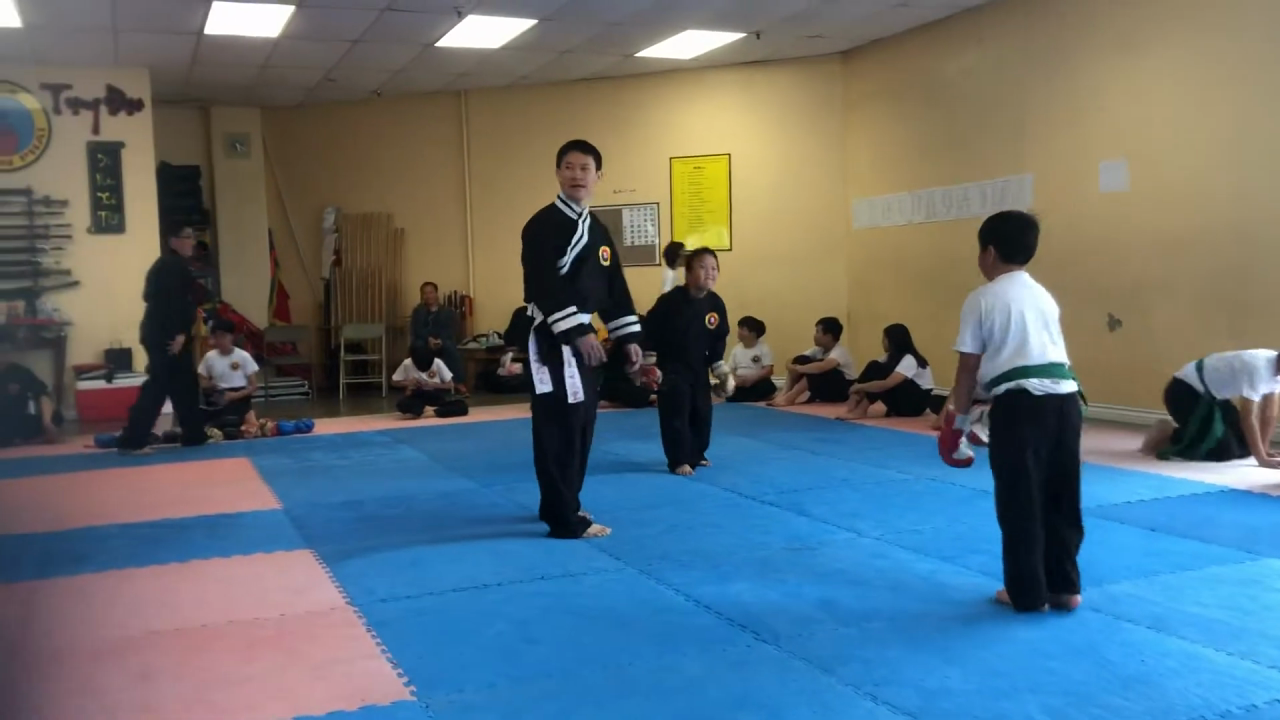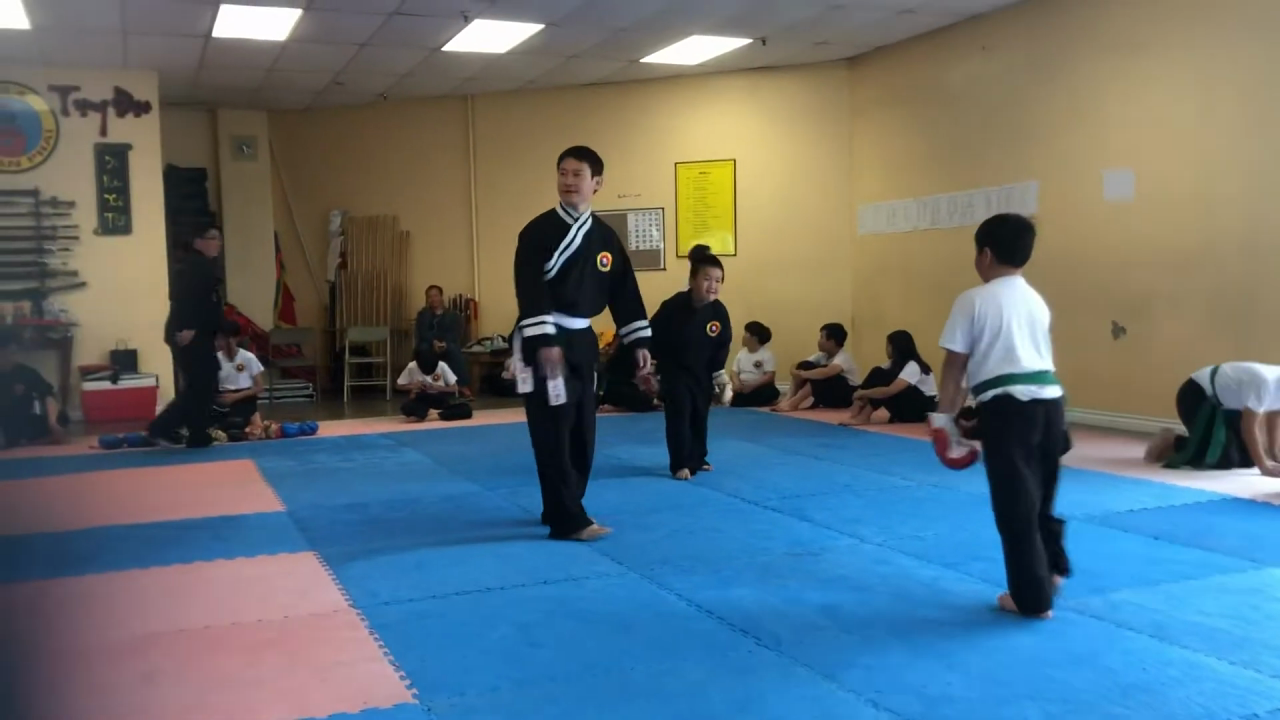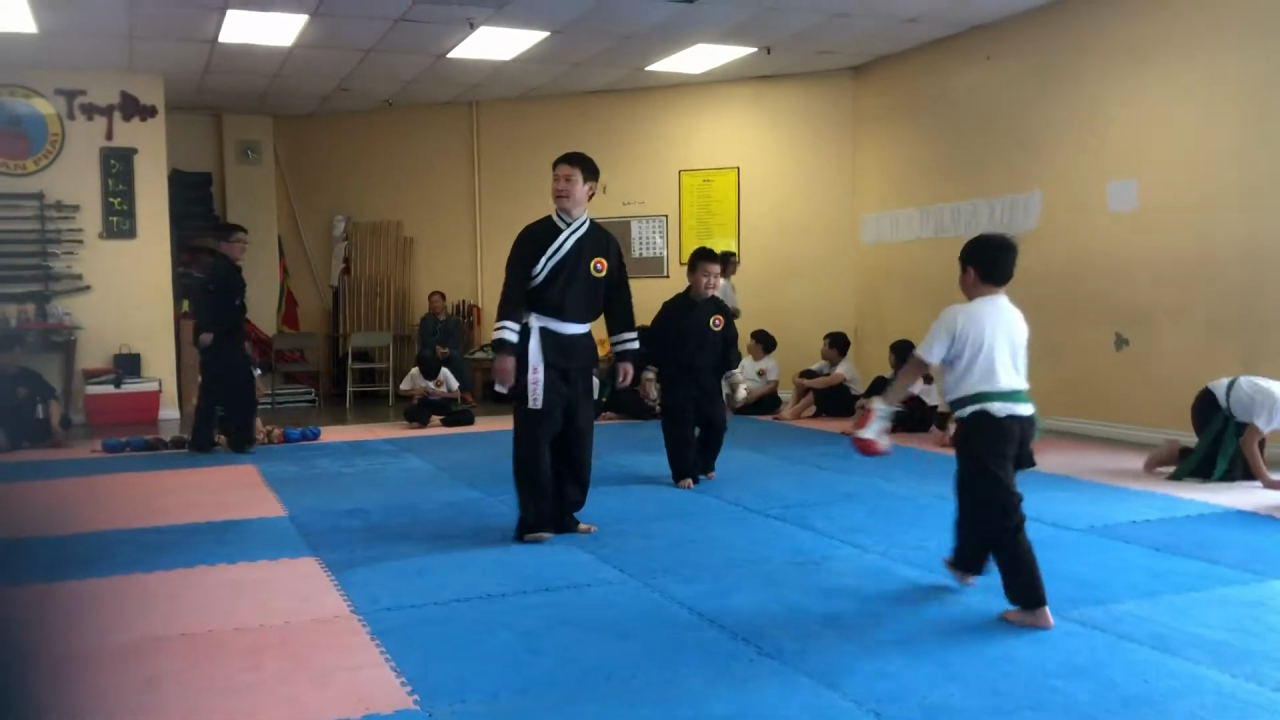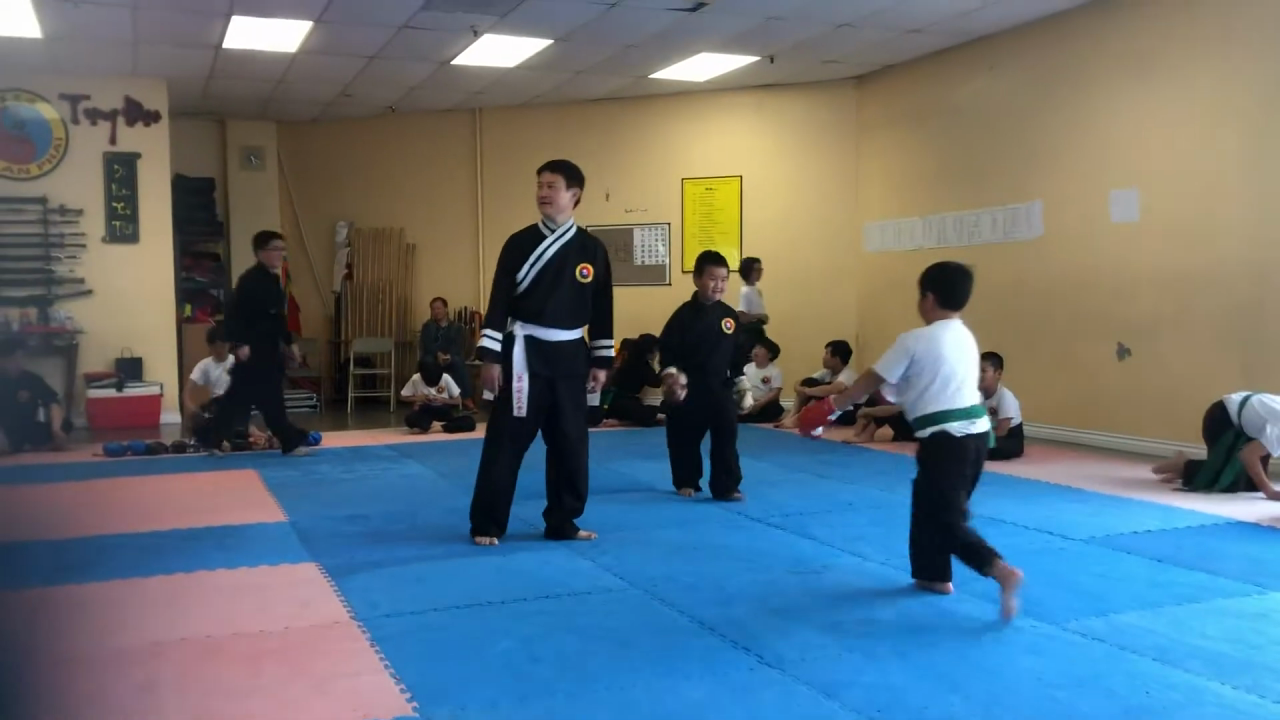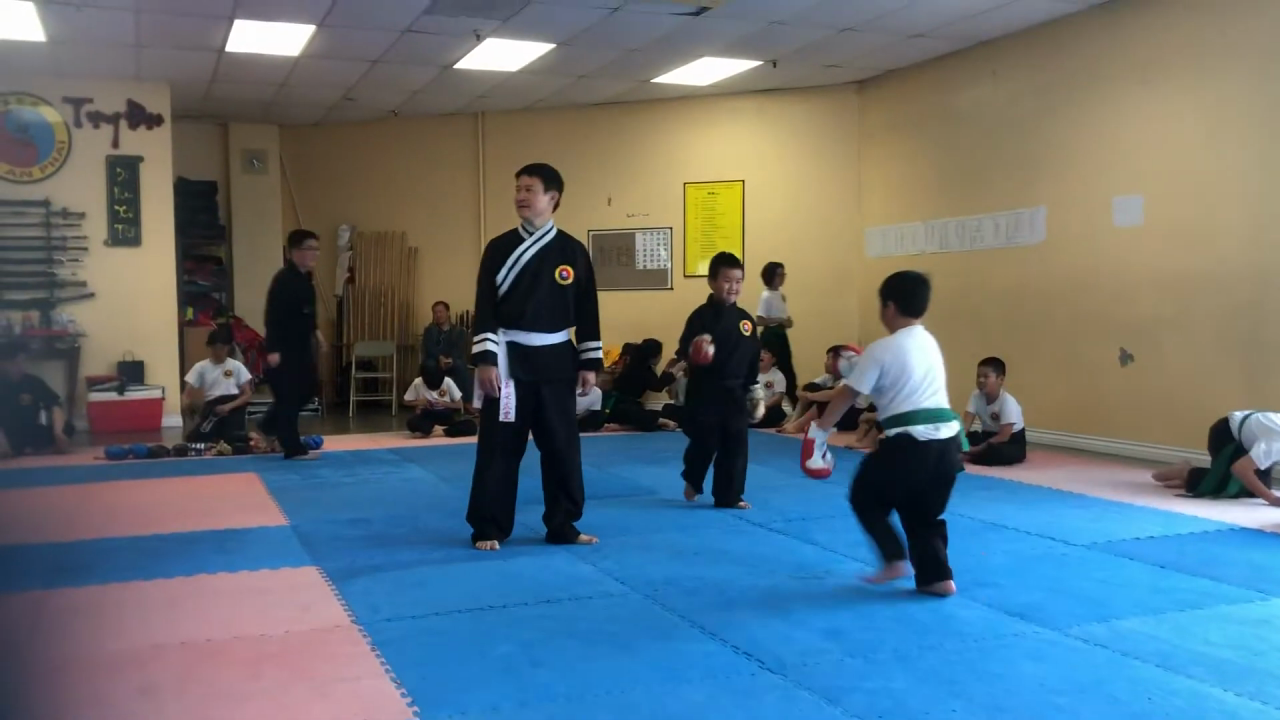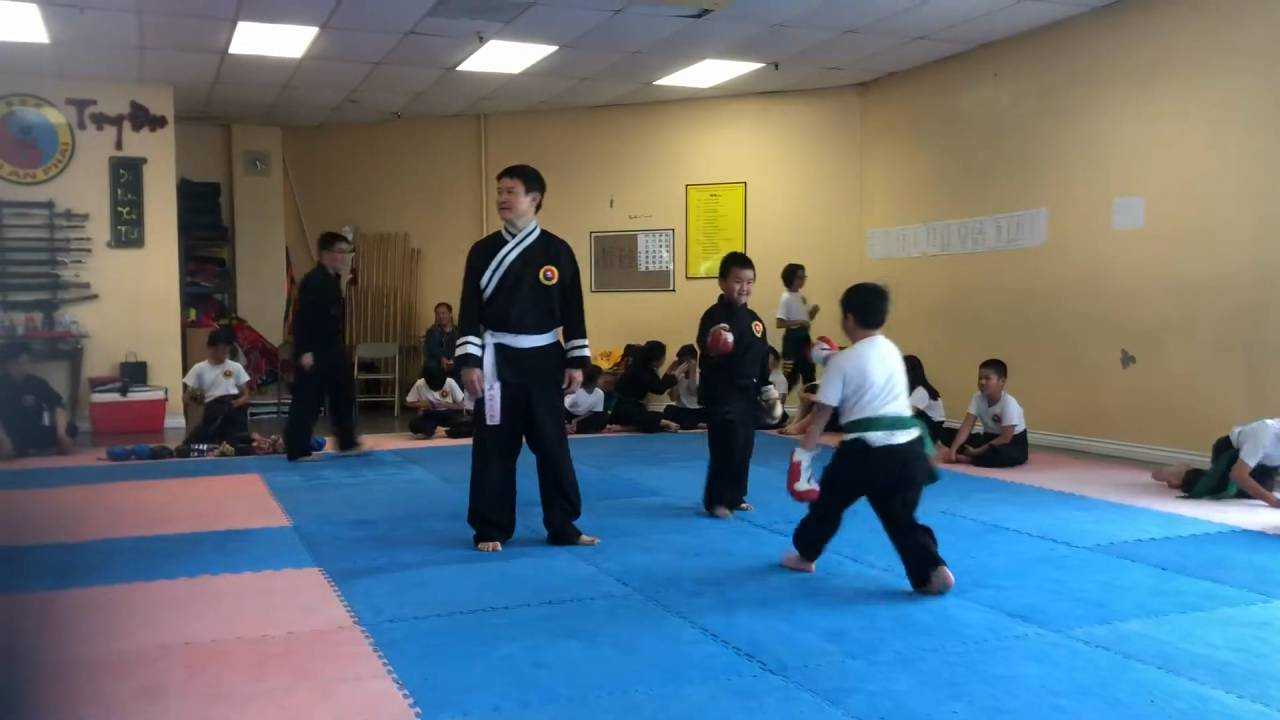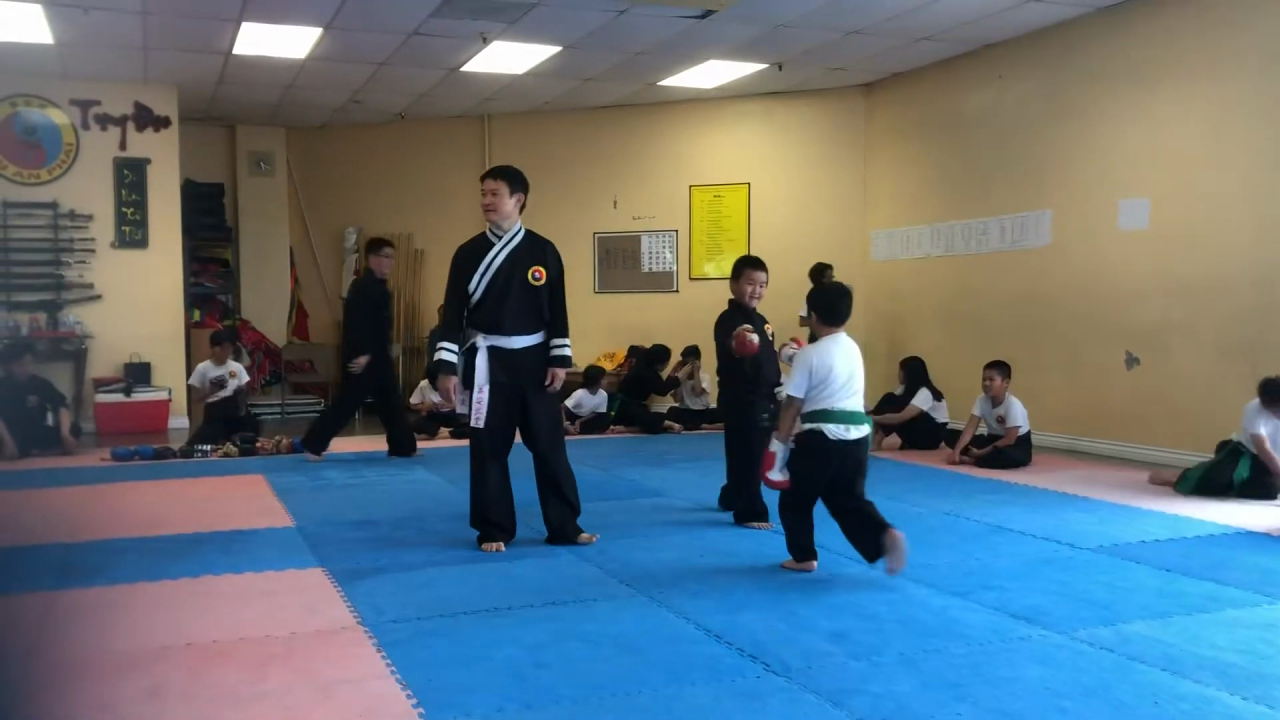
dt=0.2s
person 1, frame 1
left shoulder: (597, 229)
right shoulder: (544, 224)
left elbow: (613, 287)
right elbow: (544, 287)
left wrist: (628, 338)
right wrist: (576, 332)
left hip: (579, 336)
right hip: (553, 339)
left knee: (580, 424)
right knee: (560, 426)
left ankle: (559, 505)
right ankle: (566, 518)
person 1, frame 2
left shoulder: (604, 236)
right shoulder: (539, 230)
left elbow: (623, 292)
right elbow: (530, 292)
left wrist: (639, 343)
right wrist: (541, 341)
left hip: (580, 339)
right hip: (546, 338)
left knee: (581, 429)
right knee: (552, 428)
left ankle: (565, 510)
right ankle: (569, 517)
person 1, frame 3
left shoulder: (604, 242)
right shoulder: (534, 235)
left elbow: (617, 301)
right elbow: (513, 294)
left wrist: (625, 355)
right wrist: (505, 348)
left hip: (578, 346)
right hip: (538, 343)
left knee: (577, 435)
right knee: (535, 432)
left ankle: (562, 513)
right ankle: (533, 518)
person 1, frame 4
left shoulder: (592, 248)
right shoulder: (520, 243)
left elbow: (602, 309)
right elbow: (500, 303)
left wrist: (601, 360)
right wrist: (490, 356)
left hip: (570, 354)
right hip: (525, 352)
left knee: (570, 442)
right knee: (507, 440)
left ankle: (562, 521)
right ankle: (488, 523)
person 1, frame 5
left shoulder: (573, 251)
right shoulder: (499, 248)
left elbow: (587, 311)
right elbow: (485, 308)
left wrist: (590, 363)
right wrist: (485, 359)
left hip: (556, 358)
right hip: (509, 357)
left knee: (562, 445)
right knee: (499, 446)
left ankle: (562, 525)
right ankle: (489, 528)
person 1, frame 6
left shoulder: (557, 251)
right shoulder: (484, 251)
left elbow: (572, 310)
right elbow: (470, 310)
left wrist: (577, 361)
right wrist: (469, 361)
left hip: (544, 359)
right hip: (498, 360)
left knee: (553, 445)
right knee: (493, 447)
left ankle: (563, 526)
right ankle: (491, 529)
person 1, frame 7
left shoulder: (543, 250)
right shoulder: (469, 253)
left elbow: (557, 311)
right elbow: (454, 313)
left wrist: (560, 360)
right wrist: (447, 367)
left hip: (534, 359)
right hip: (489, 362)
left knee: (549, 443)
right knee: (489, 448)
left ankle: (564, 525)
right ankle: (494, 529)
person 2, frame 1
left shoulder: (982, 299)
right shoulder: (1044, 296)
left elbow: (969, 367)
left wrist: (959, 419)
left hip: (1019, 402)
right hip: (1066, 396)
left knee: (1020, 501)
right knee: (1060, 500)
left ankle: (1028, 593)
right ankle: (1065, 586)
person 2, frame 2
left shoulder: (974, 300)
right shoulder: (1035, 300)
left elbow: (955, 364)
left wrist: (944, 417)
left hip: (1008, 406)
right hip: (1049, 401)
left knee: (1015, 503)
right knee: (1039, 497)
left ankle: (1032, 599)
right ankle: (1050, 571)
person 2, frame 3
left shoulder: (957, 316)
right shoulder: (1015, 318)
left elbow: (916, 368)
left wrist: (883, 406)
left hip: (985, 422)
right hip: (1020, 416)
left knee: (999, 513)
right knee: (975, 496)
left ankle: (1034, 606)
right ankle: (966, 564)
person 2, frame 4
left shoulder: (914, 341)
right shoulder: (966, 338)
left elbow: (871, 380)
left wrist: (831, 405)
right wrist: (900, 395)
left hip: (944, 440)
right hip: (978, 432)
left knee: (945, 520)
right knee: (931, 507)
left ankle: (1001, 572)
right ankle: (935, 575)
person 2, frame 5
left shoulder: (881, 349)
right shoulder: (929, 343)
left elbow: (847, 396)
left wrist: (819, 430)
right wrist: (859, 363)
left hip: (908, 441)
right hip: (946, 437)
left knee: (866, 498)
right knee: (924, 513)
left ankle: (895, 560)
right ankle: (938, 577)
person 2, frame 6
left shoulder: (844, 361)
right shoulder: (892, 352)
left elbow: (822, 412)
left wrist: (803, 450)
right wrist: (828, 359)
left hip: (864, 446)
right hip: (907, 442)
left knee: (827, 500)
right knee: (900, 514)
left ankle: (805, 555)
right ankle: (934, 570)
person 2, frame 7
left shoulder: (809, 355)
right shoulder: (853, 349)
left elbow: (792, 406)
left wrist: (778, 444)
left hip: (821, 439)
right hip: (856, 437)
left knee: (797, 497)
right knee: (850, 499)
left ankle: (803, 557)
right ankle: (886, 537)
person 3, frame 1
left shoulder: (716, 304)
right shoulder: (671, 300)
left elbow: (719, 340)
right elbow: (651, 331)
left wrist: (722, 370)
left hip: (699, 368)
right hip: (672, 368)
left knee: (702, 414)
right knee: (676, 414)
left ankle: (695, 454)
right ankle: (680, 460)
person 3, frame 2
left shoulder: (719, 312)
right shoulder: (673, 307)
left elbow: (722, 347)
right elbow: (654, 339)
left wrist: (721, 379)
left hip: (702, 374)
right hip: (674, 372)
left knee: (700, 418)
right knee: (679, 416)
left ankle: (696, 459)
right ankle: (681, 464)
person 3, frame 3
left shoulder: (721, 309)
right shoulder: (674, 308)
left elbow: (730, 347)
right elbow: (654, 342)
right wrist: (650, 376)
left hip: (709, 379)
right hip: (678, 380)
left knee: (717, 424)
right knee: (680, 428)
left ankle: (702, 465)
right ankle: (684, 473)
person 3, frame 4
left shoulder: (729, 315)
right shoulder: (685, 314)
left elbow: (736, 353)
right elbow: (666, 347)
left wrist: (741, 386)
right wrist: (670, 374)
left hip: (719, 387)
right hip: (688, 389)
left knee: (726, 436)
right knee: (684, 438)
left ankle: (725, 486)
right ankle: (686, 482)
person 3, frame 5
left shoulder: (745, 319)
right shoulder: (702, 315)
left elbow: (753, 359)
right elbow: (685, 346)
left wrist: (755, 393)
left hip: (736, 393)
right hip: (705, 392)
left knee: (736, 446)
right knee: (703, 442)
left ankle: (729, 496)
right ankle: (692, 481)
person 3, frame 6
left shoulder: (753, 318)
right shoulder: (715, 315)
left elbow: (762, 359)
right elbow: (705, 346)
left wrist: (770, 394)
right wrist: (713, 344)
left hip: (747, 393)
right hip: (719, 393)
left knee: (743, 449)
right knee: (727, 448)
left ankle: (732, 496)
right ankle: (717, 499)
person 3, frame 7
left shoulder: (761, 321)
right shoulder: (730, 319)
left elbow: (771, 363)
right elbow: (727, 351)
right wrist: (738, 345)
left hip: (762, 398)
right hip: (739, 399)
left knee: (757, 455)
right knee: (747, 457)
left ankle: (731, 497)
right ankle: (750, 511)
person 4, frame 1
left shoulder: (166, 264)
right shoulder: (173, 265)
right elbow: (171, 302)
right wrist: (179, 333)
left hip: (161, 334)
right hip: (169, 336)
left knee: (186, 384)
right knee: (158, 387)
left ankle: (194, 436)
right ankle: (133, 440)
person 4, frame 2
left shoulder: (202, 266)
right shoulder: (199, 266)
right elbow: (185, 298)
right wrist: (188, 327)
left hip: (195, 335)
right hip: (190, 336)
left knee: (199, 384)
right knee: (202, 384)
left ankle: (198, 437)
right ankle: (162, 428)
person 4, frame 3
left shoulder: (231, 270)
right shoulder: (218, 270)
right elbow: (204, 302)
left wrist: (241, 339)
right wrist: (206, 330)
left hip: (227, 339)
right hip: (218, 339)
left knee: (212, 392)
right knee: (240, 386)
left ankle: (201, 441)
right ankle: (241, 439)
person 4, frame 4
left shoulder: (273, 279)
right shoulder: (250, 280)
left elbow: (279, 316)
right elbow: (236, 313)
left wrist: (289, 342)
right wrist: (241, 343)
left hip: (268, 347)
right hip: (254, 348)
left knee: (238, 397)
right knee: (270, 396)
left ankle: (213, 439)
right ankle: (290, 442)
person 4, frame 5
left shoulder: (305, 278)
right shoulder: (283, 280)
right elbow: (273, 317)
left wrist: (315, 331)
right wrist: (273, 349)
left hip: (302, 346)
right hip: (285, 349)
left knee: (304, 392)
right knee: (288, 398)
left ankle: (269, 427)
right ankle: (293, 448)
person 4, frame 6
left shoulder: (333, 279)
right shoulder: (312, 281)
right elbow: (303, 318)
right wrist: (305, 351)
left hip: (331, 349)
right hip: (313, 351)
left knee: (344, 395)
right knee: (307, 401)
left ankle: (347, 442)
right ankle: (297, 449)
person 4, frame 7
left shoulder: (379, 285)
right shoulder: (362, 286)
right elbow: (356, 323)
right wrist: (362, 353)
left hip: (378, 353)
right hip: (361, 355)
left knee: (390, 400)
right knee: (347, 403)
left ankle: (403, 445)
right ankle: (313, 444)
